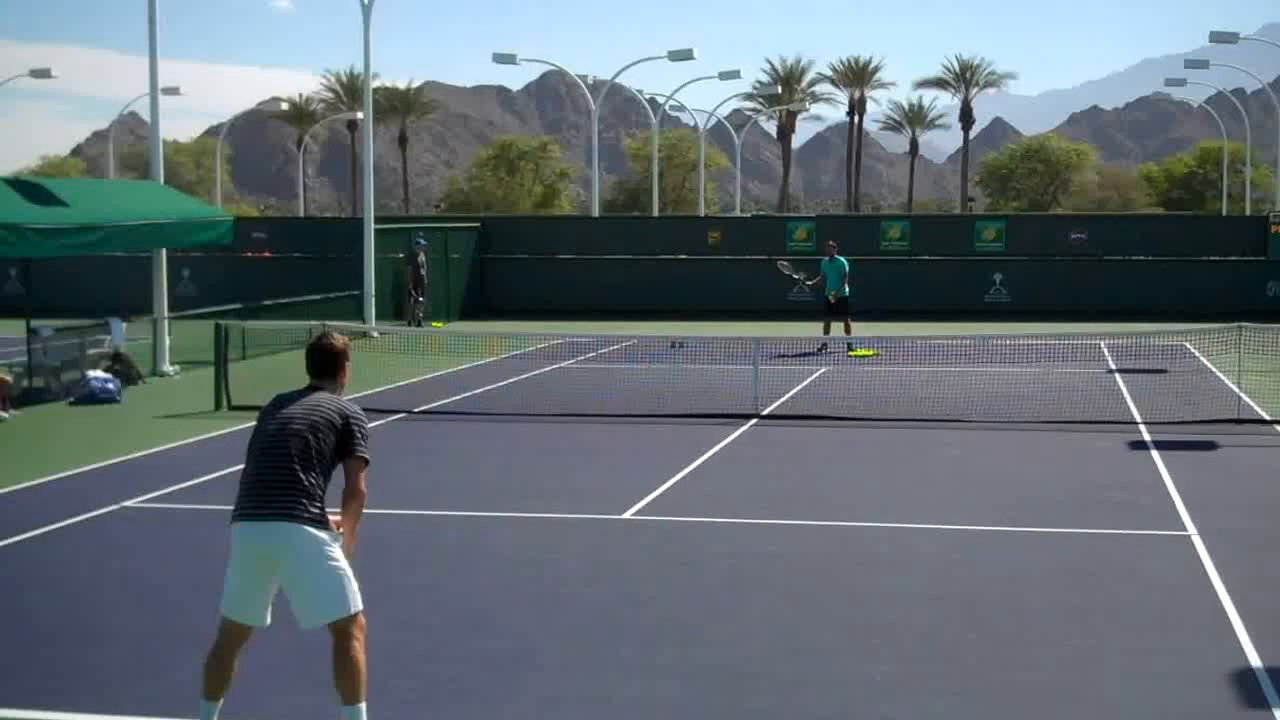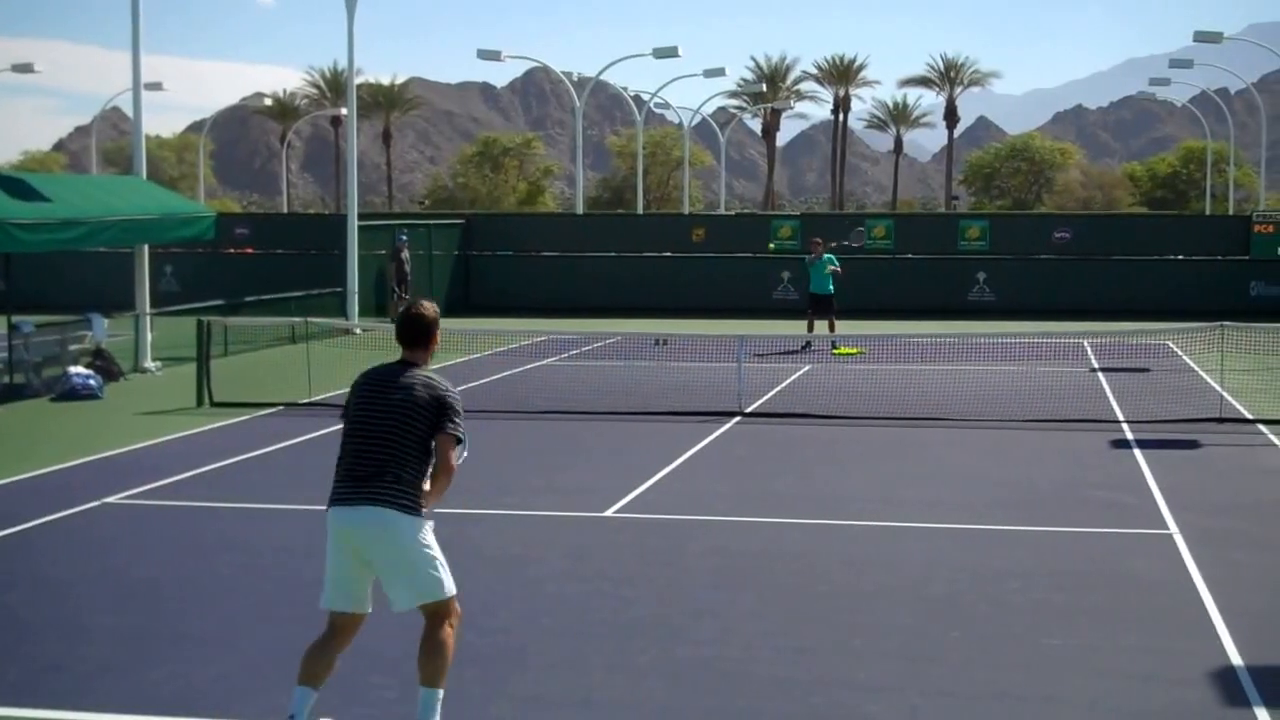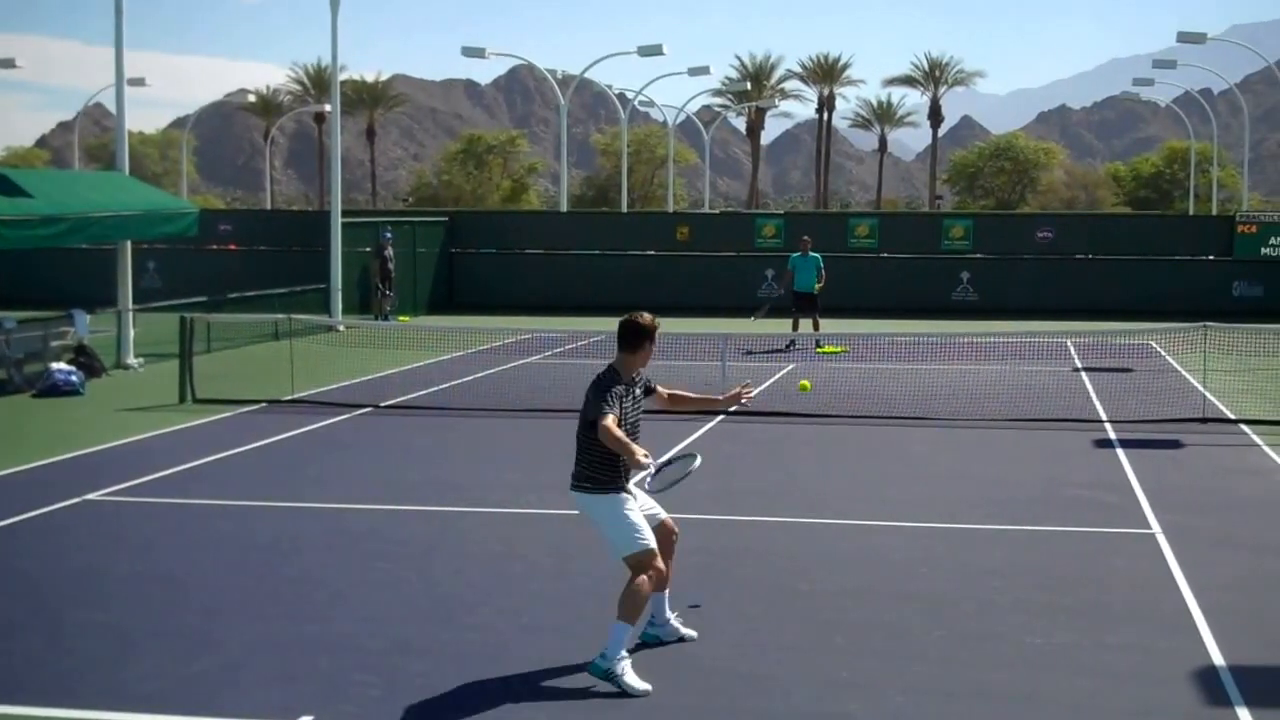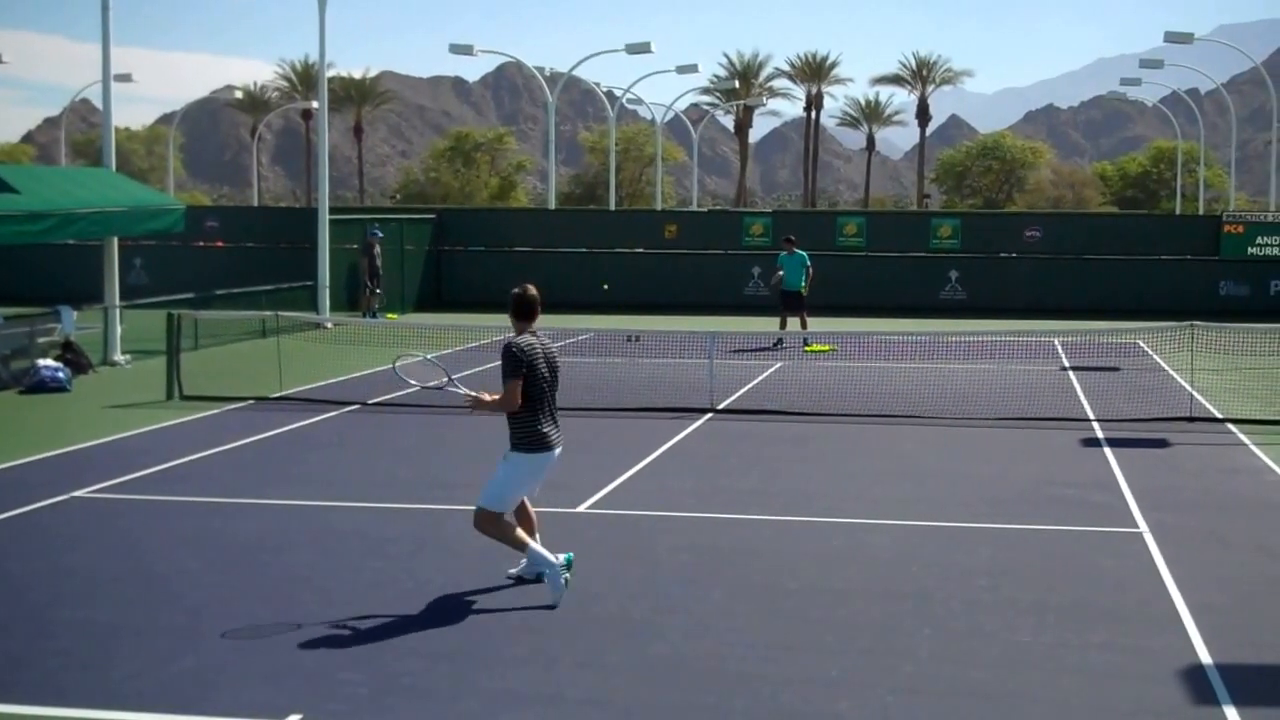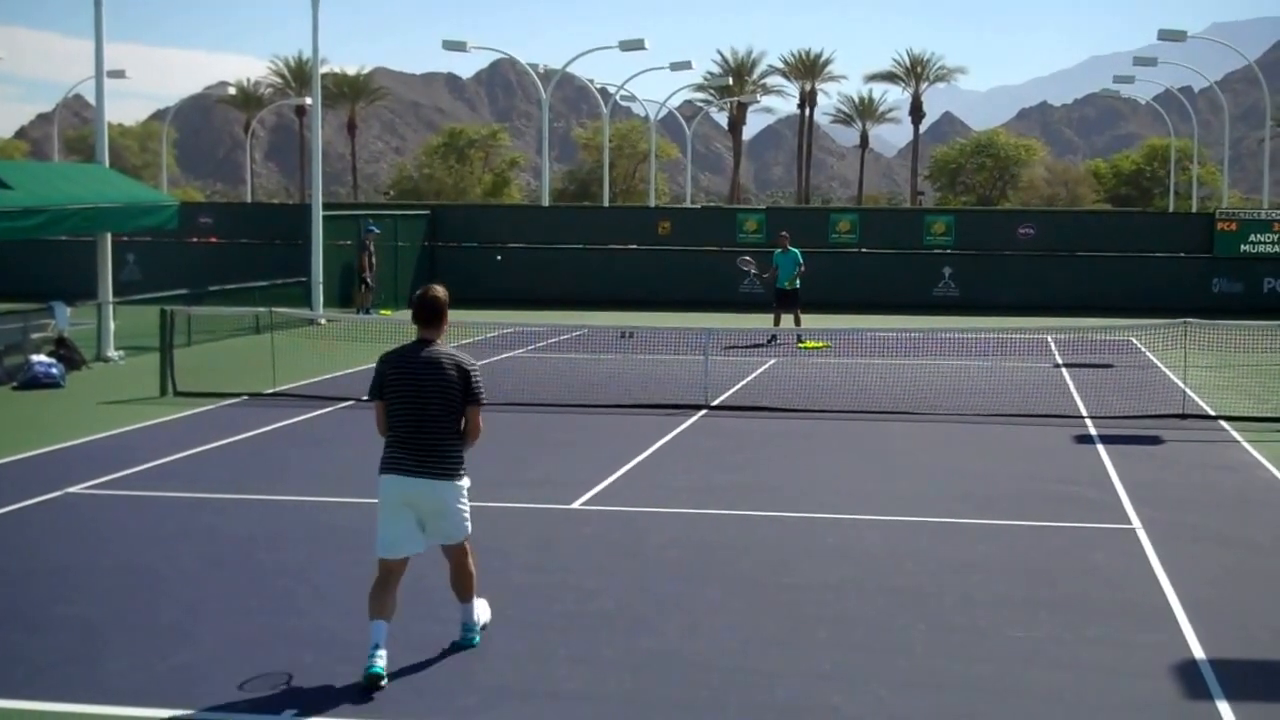
dt=1s
person 1, frame 1
left shoulder: (275, 406)
right shoulder: (349, 413)
right elbow: (356, 491)
right wrist: (348, 532)
left hip: (247, 526)
right hip: (300, 530)
left knee: (232, 632)
right knee: (350, 629)
person 1, frame 2
left shoulder: (364, 382)
right shoulder: (442, 394)
right elbow: (445, 466)
right wrist: (426, 494)
left hip: (343, 515)
right hip: (394, 519)
left knee: (340, 630)
right knee: (444, 615)
person 1, frame 3
left shoulder: (632, 381)
right shoulder: (610, 388)
left elbow: (667, 397)
right elbow: (604, 430)
left wrist: (721, 401)
right wrist: (633, 452)
left hip: (611, 489)
right hip: (601, 494)
left knee: (667, 535)
right knee: (647, 567)
left ankle: (660, 622)
right ankle: (612, 659)
person 1, frame 4
left shoulder: (515, 348)
right shoulder: (549, 346)
left elbow: (513, 401)
left wrist: (487, 403)
right wrist: (497, 403)
left hip: (529, 449)
right hip: (551, 443)
left knee: (486, 520)
right knee: (515, 495)
left ankle: (553, 562)
right ankle: (536, 562)
person 1, frame 5
left shoulder: (388, 362)
right shoulder: (463, 365)
left elbow: (381, 425)
right elbow: (474, 430)
left hip: (394, 477)
right hip: (444, 478)
left knee: (389, 571)
right knee: (458, 551)
left ankle: (378, 654)
right ankle: (468, 623)
